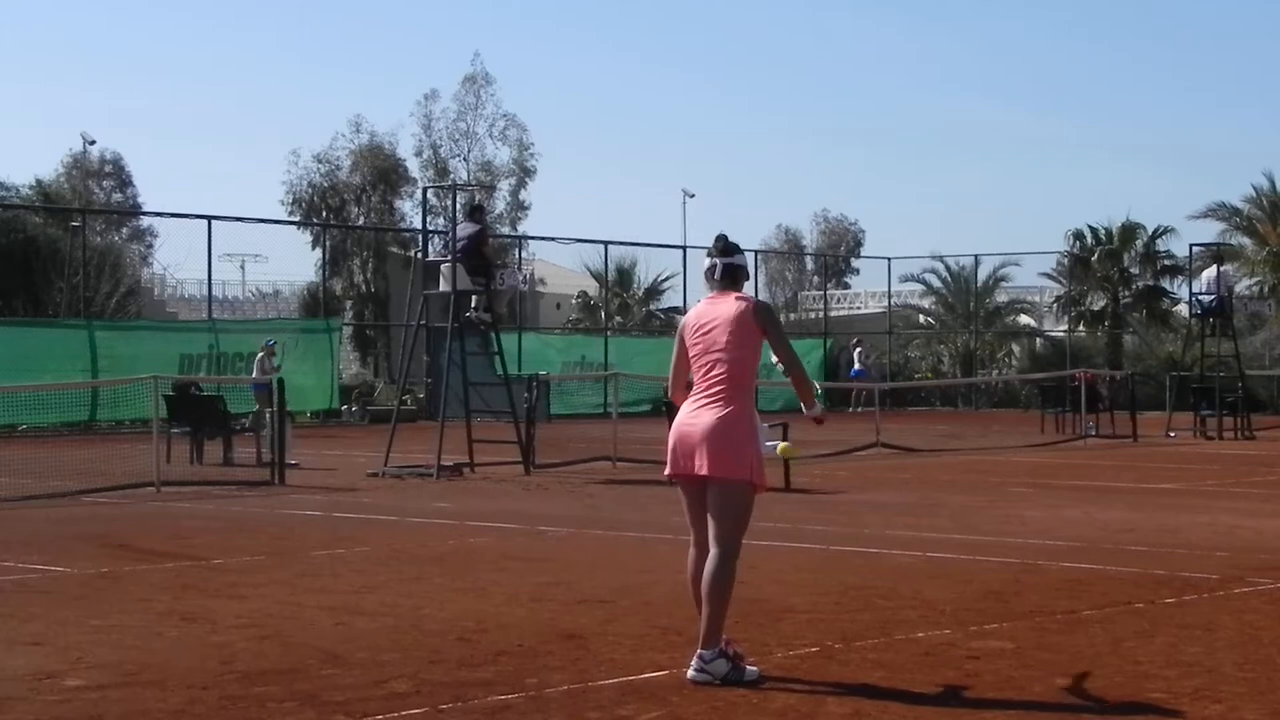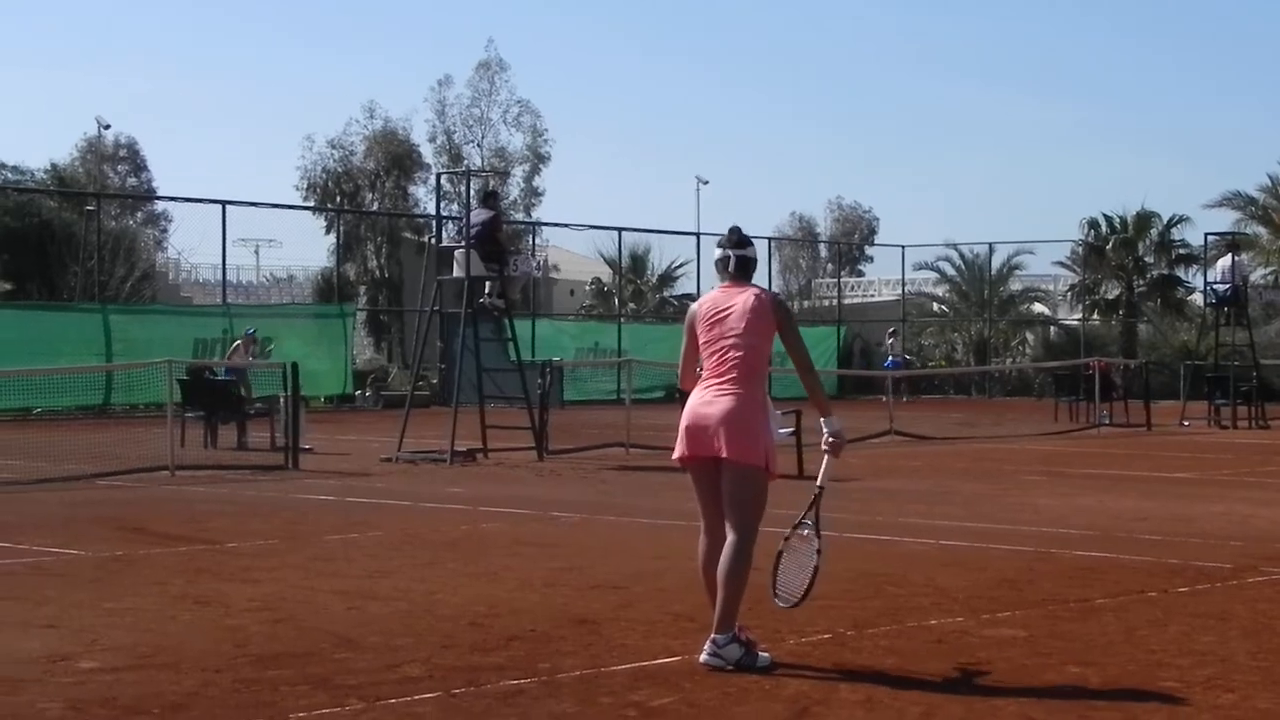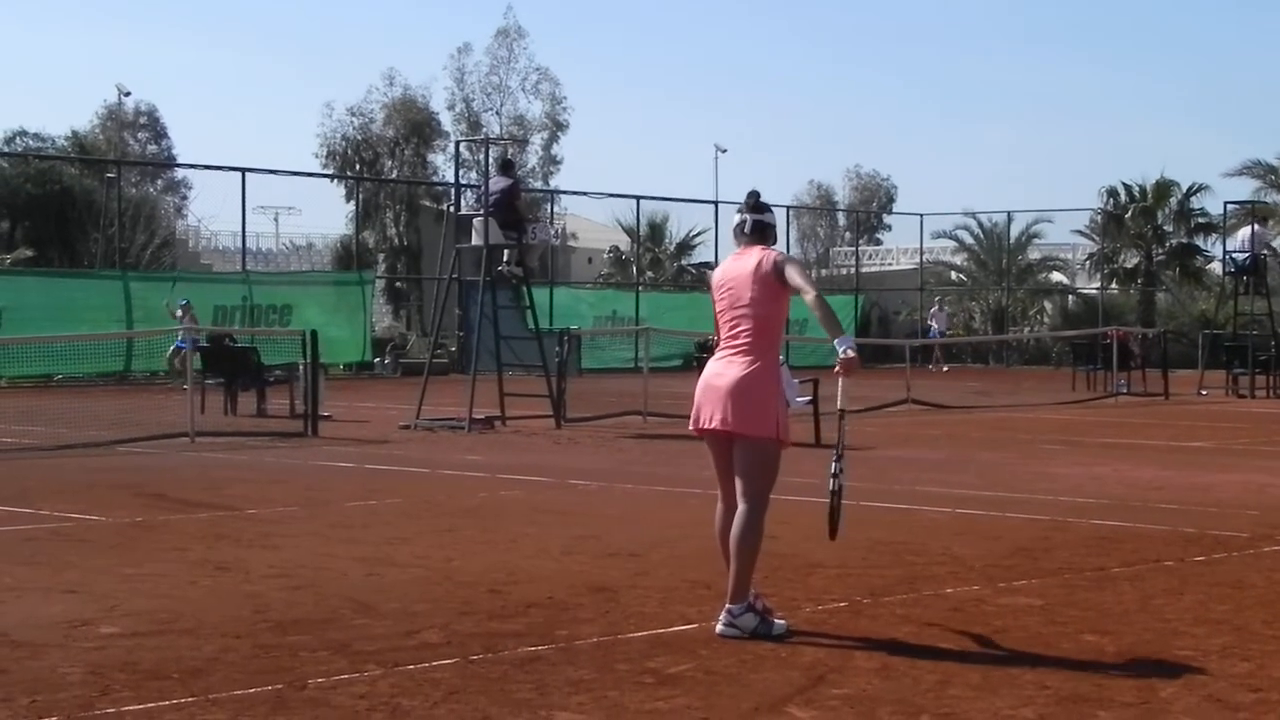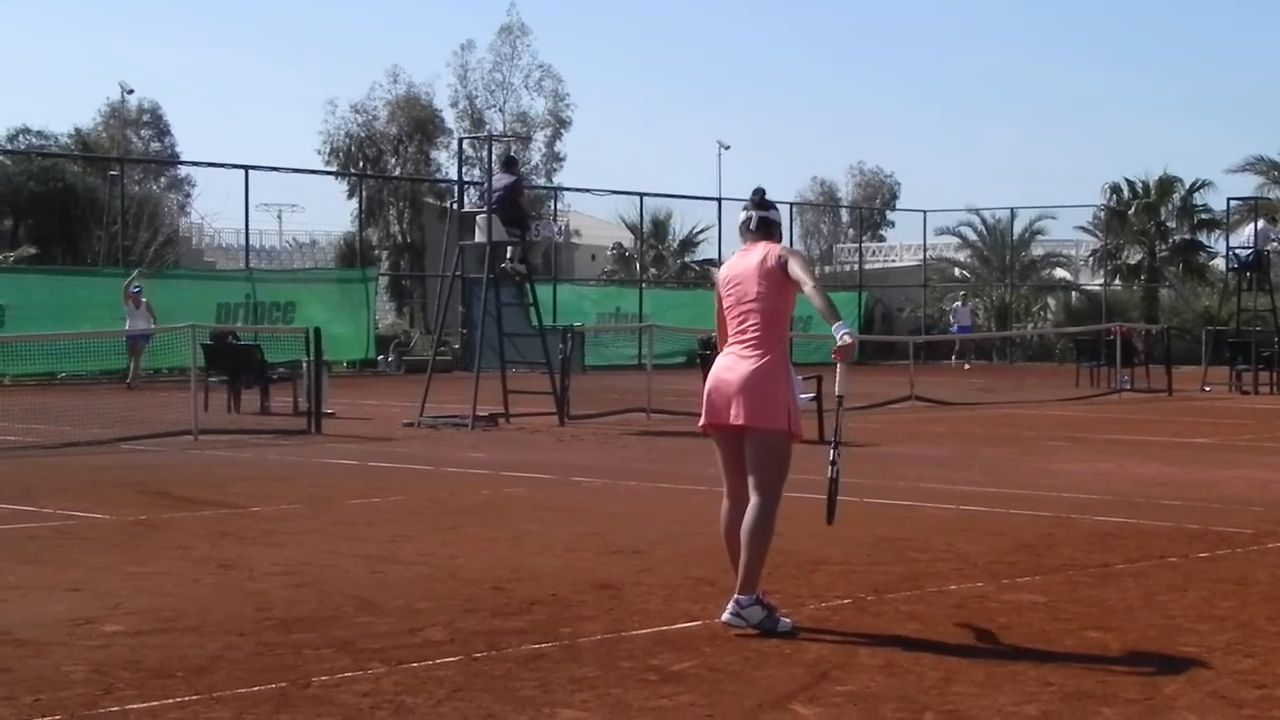
dt=0.7s
person 1, frame 1
left shoulder: (689, 318)
right shoulder: (755, 309)
right elbow: (792, 365)
right wrist: (812, 405)
left hip: (686, 429)
right hip: (728, 432)
left knee: (702, 543)
right knee: (724, 547)
left ankle: (712, 643)
right ankle: (708, 656)
person 1, frame 2
left shoulder: (698, 308)
right shoulder: (770, 304)
right elbow: (804, 367)
right wrist: (829, 422)
left hip: (697, 416)
right hip: (741, 419)
left knee: (714, 529)
right knee: (741, 533)
left ankle: (725, 630)
right ankle: (721, 641)
person 1, frame 3
left shoulder: (720, 272)
right shoulder: (778, 262)
right elbow: (812, 295)
right wrist: (843, 343)
left hip: (713, 381)
right hip: (753, 386)
left knee: (730, 498)
right knee: (752, 501)
left ankle: (741, 599)
right ankle: (736, 610)
person 1, frame 4
left shoulder: (726, 269)
right shoulder: (783, 255)
right elbow: (811, 286)
right wrist: (842, 329)
left hip: (722, 378)
right hip: (763, 381)
left knee: (736, 494)
right knee: (764, 496)
left ankle: (745, 595)
right ankle: (745, 601)
